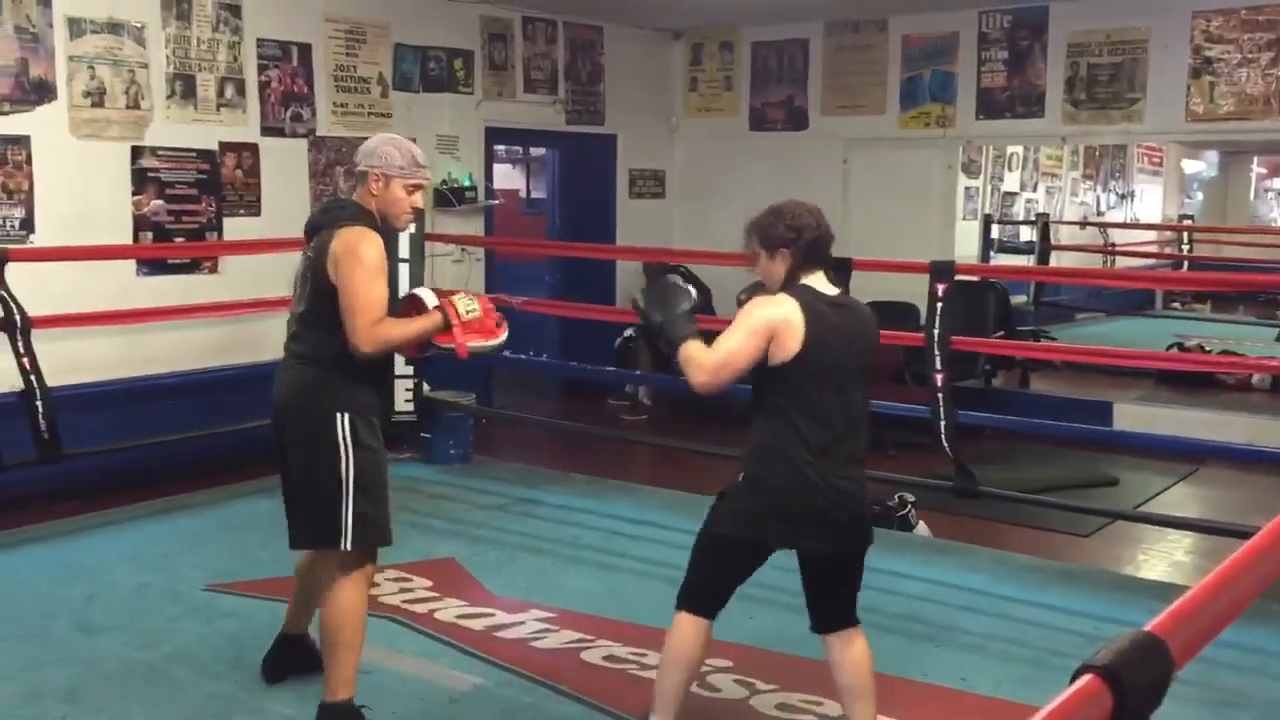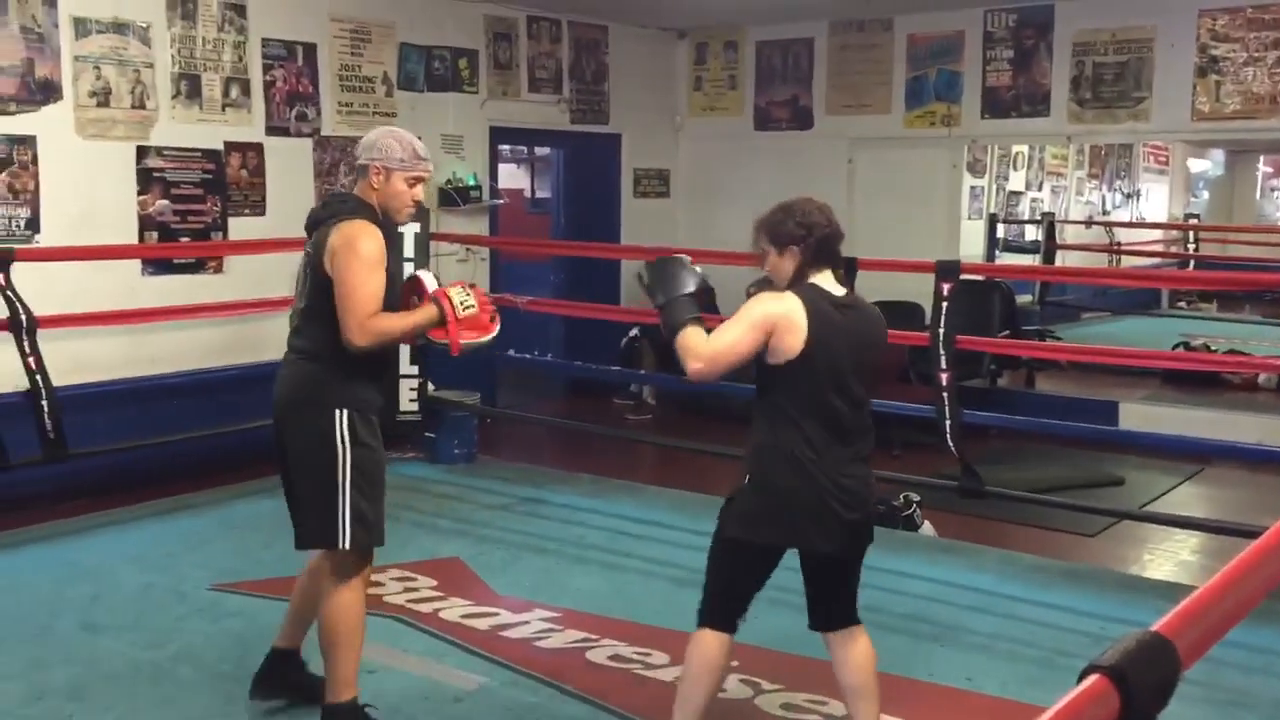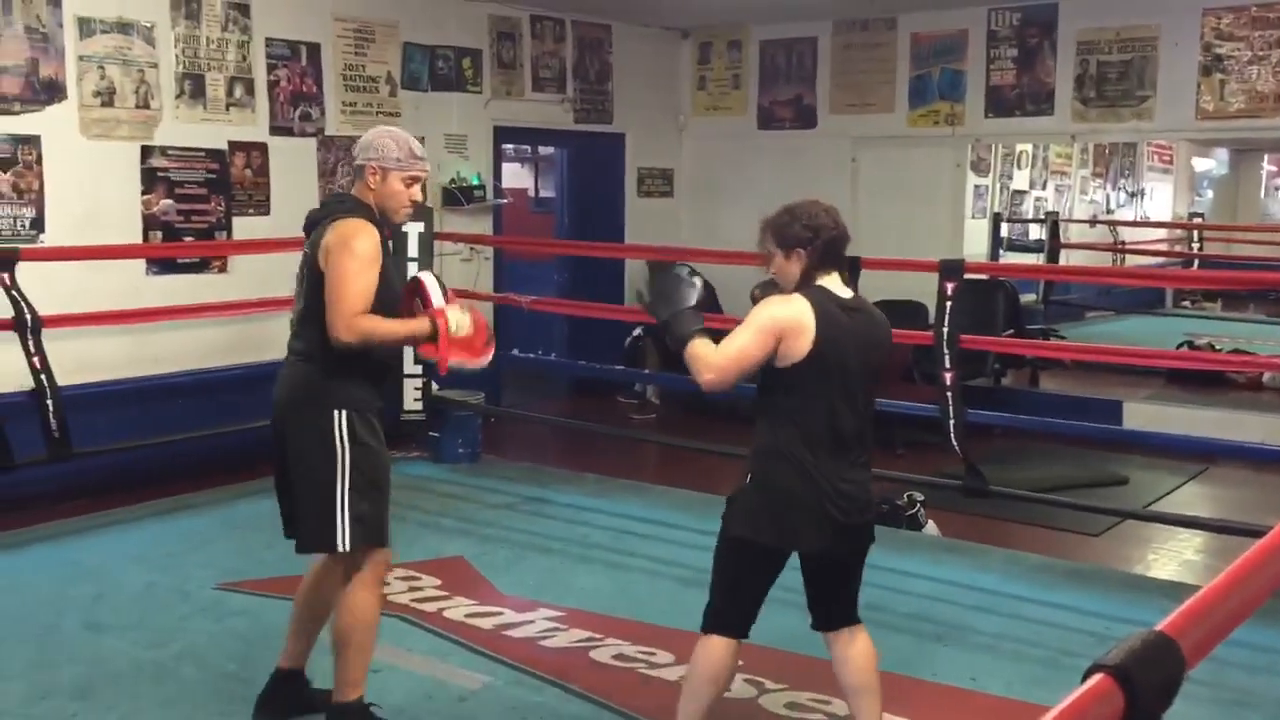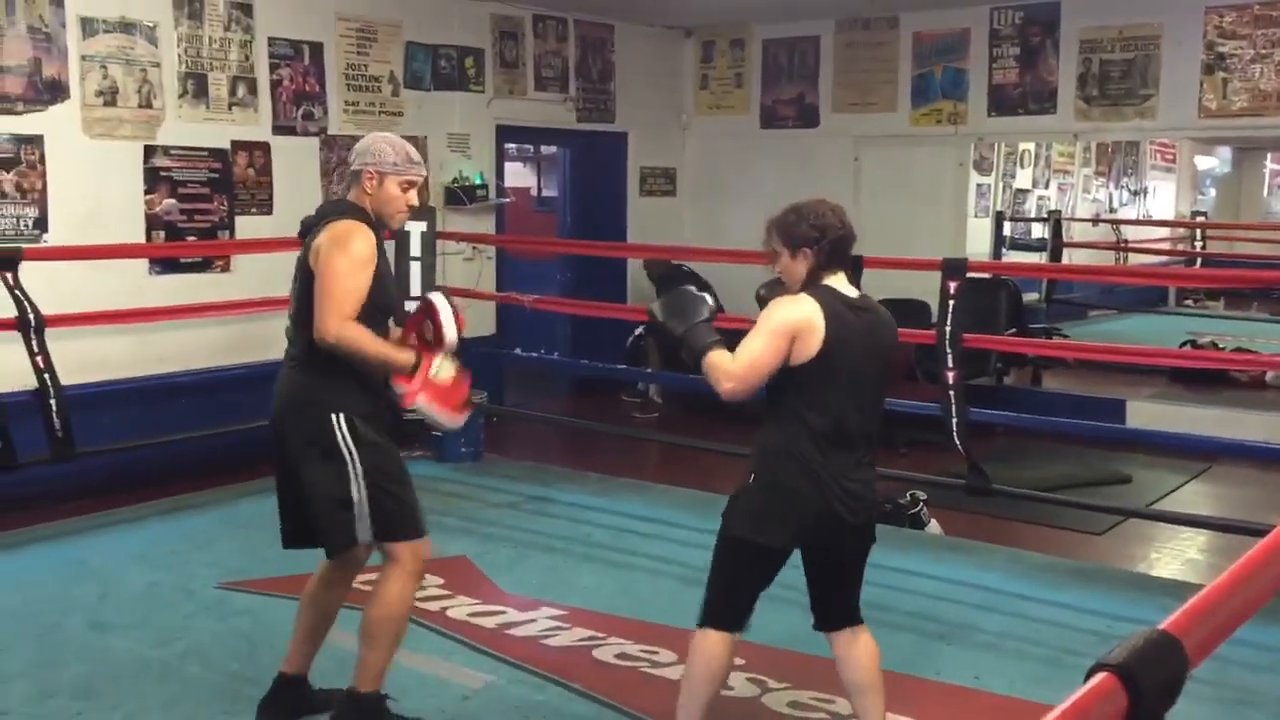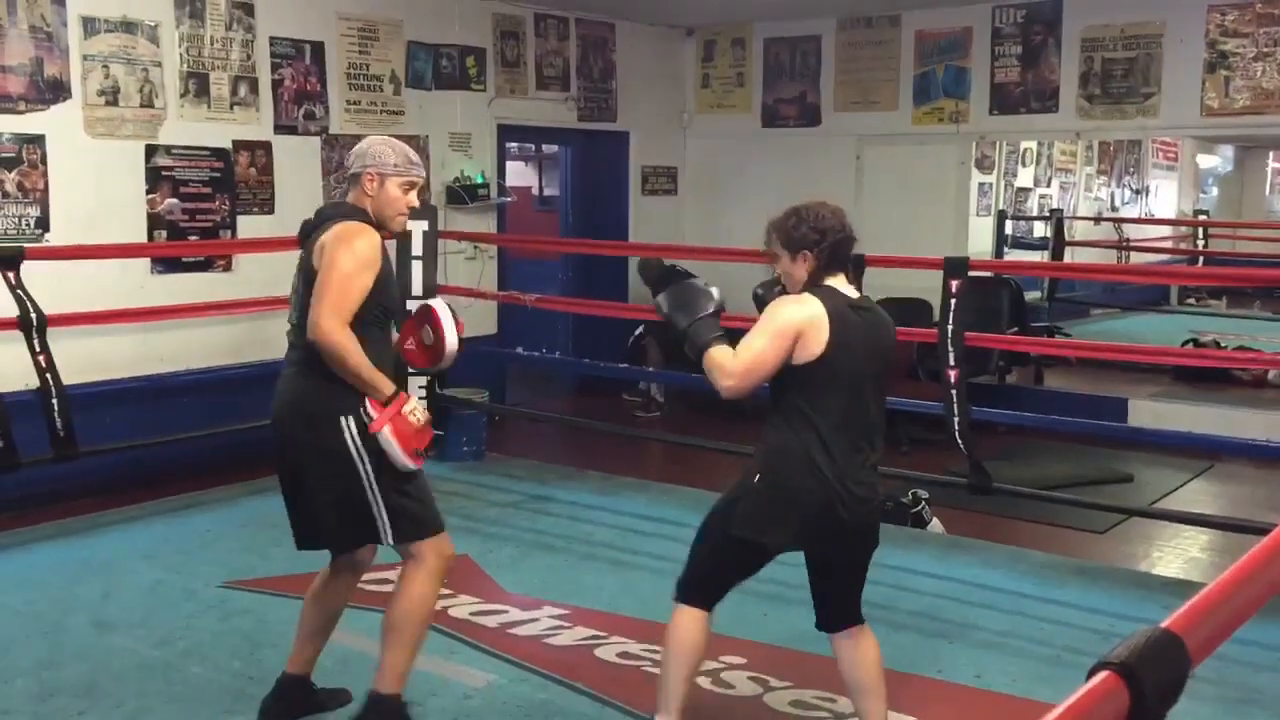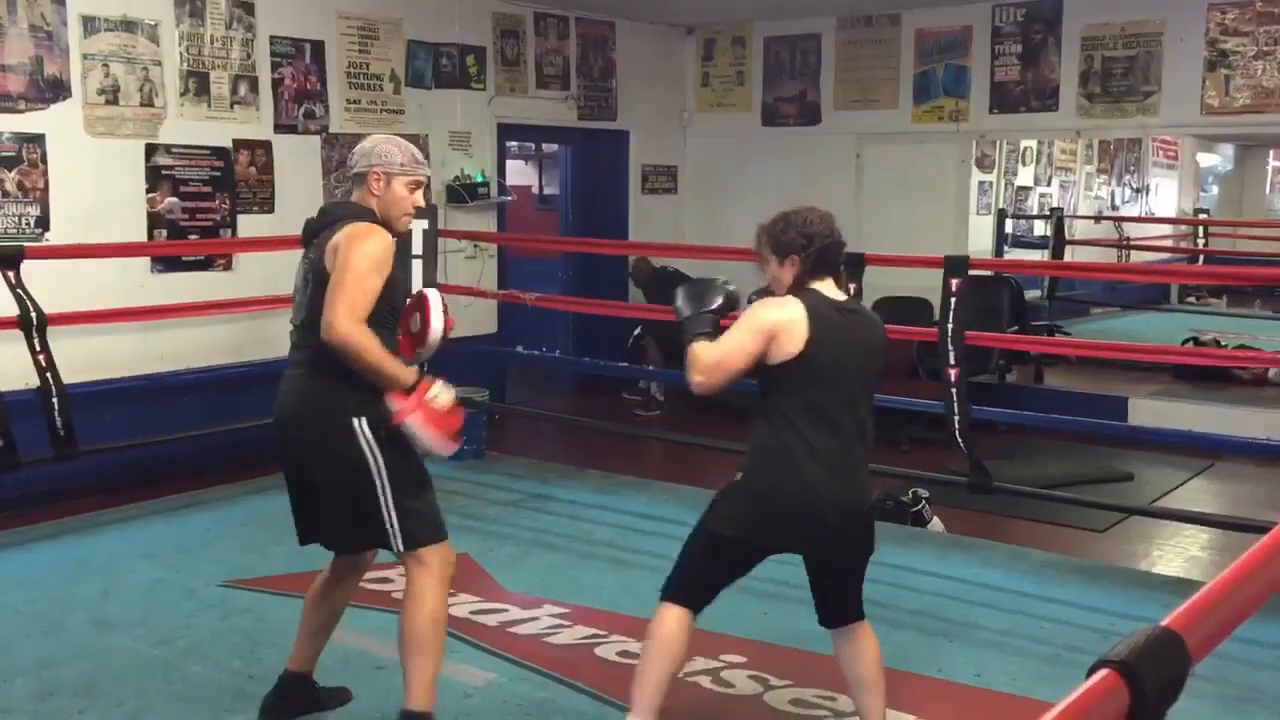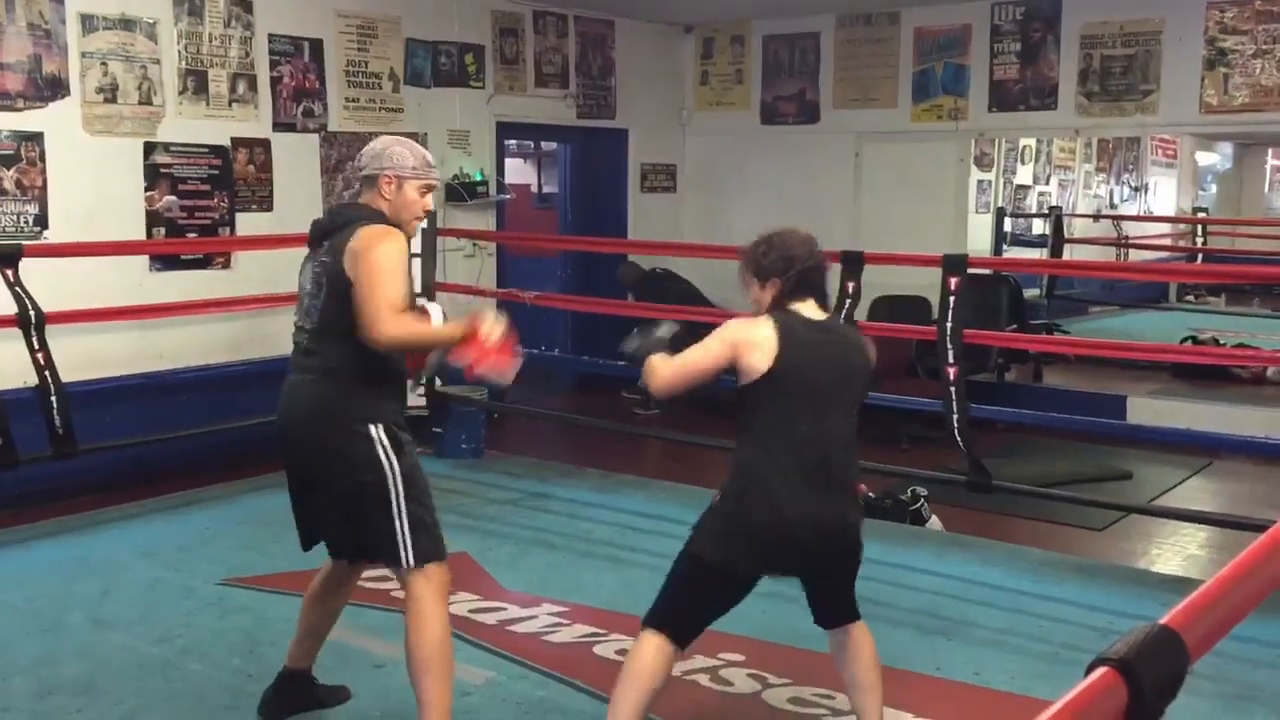
dt=0.1s
person 1, frame 1
left shoulder: (336, 231)
right shoulder: (361, 240)
right elbow: (368, 338)
left wrist: (416, 325)
right wrist: (440, 317)
left hip: (310, 400)
right hip: (333, 408)
left knee: (330, 540)
right knee: (352, 558)
left ankle: (291, 643)
person 1, frame 2
left shoulder: (337, 225)
right shoulder: (360, 233)
right elbow: (361, 332)
left wrist: (412, 314)
right wrist: (437, 310)
left hip: (312, 397)
right hip: (333, 405)
left knee: (334, 546)
right knee: (351, 559)
left ankle: (283, 665)
person 1, frame 3
left shoulder: (351, 230)
right shoulder: (358, 232)
right elbow: (347, 330)
left wrist: (407, 321)
right wrist: (430, 326)
left hip: (317, 403)
right hip: (332, 407)
left knee: (344, 553)
right knee: (368, 562)
person 1, frame 4
left shoulder: (341, 233)
right shoulder: (352, 234)
right elbow: (333, 329)
left wrist: (405, 337)
right wrist: (412, 361)
left hip: (315, 408)
right hip: (332, 412)
left knee: (347, 557)
right knee: (407, 553)
person 1, frame 5
left shoulder: (333, 234)
right shoulder: (357, 237)
right elbow: (328, 330)
left wrist: (401, 347)
right wrist: (387, 393)
left hip: (306, 411)
right hip: (333, 415)
left knee: (351, 556)
right knee: (429, 552)
person 1, frame 6
left shoulder: (336, 233)
right shoulder: (369, 237)
right elbow: (340, 330)
left wrist: (404, 341)
right wrist: (410, 381)
left hip: (311, 411)
right hip: (344, 415)
left knee: (353, 556)
right knee: (431, 558)
person 1, frame 7
left shoulder: (334, 239)
right shoulder: (382, 240)
right elbow: (384, 330)
left wrist: (419, 328)
right wrist: (466, 334)
left hip: (306, 411)
right hip: (351, 420)
left knee: (350, 558)
right knee: (427, 577)
person 2, frame 1
left shoulder: (773, 312)
right shoulder: (863, 319)
left elbow: (705, 375)
left wrist: (673, 320)
left hip: (768, 489)
right hip: (842, 496)
left knee: (696, 606)
right knee: (840, 623)
person 2, frame 2
left shoulder: (776, 309)
right shoulder: (871, 319)
left elbow: (701, 364)
left wrist: (677, 306)
left hip: (775, 490)
right hip: (847, 496)
left knee: (717, 618)
right knee: (842, 622)
person 2, frame 3
left shoulder: (783, 312)
right shoulder: (876, 323)
left elbow: (712, 373)
left wrist: (681, 318)
left hip: (776, 493)
right hip: (847, 498)
left knee: (724, 623)
right knee: (843, 620)
person 2, frame 4
left shoulder: (793, 312)
right shoulder: (882, 322)
left elbow: (730, 382)
left wrist: (695, 329)
left hip: (781, 491)
right hip: (851, 497)
left knee: (720, 619)
right knee: (844, 621)
person 2, frame 5
left shoulder: (795, 312)
right shoulder: (880, 324)
left elbow: (732, 380)
left wrist: (699, 324)
left hip: (784, 489)
right hip: (853, 497)
left knee: (693, 596)
right knee: (845, 621)
person 2, frame 6
left shoulder: (776, 313)
right shoulder: (871, 326)
left elbow: (703, 376)
left wrist: (698, 321)
left hip: (770, 490)
right hip: (846, 499)
left knee: (680, 598)
right knee: (847, 618)
person 2, frame 7
left shoulder: (749, 334)
right shoulder: (859, 347)
left elbow: (664, 379)
left wrist: (648, 347)
left hip: (755, 514)
right hip: (833, 519)
left knee: (664, 627)
right knee: (843, 619)
